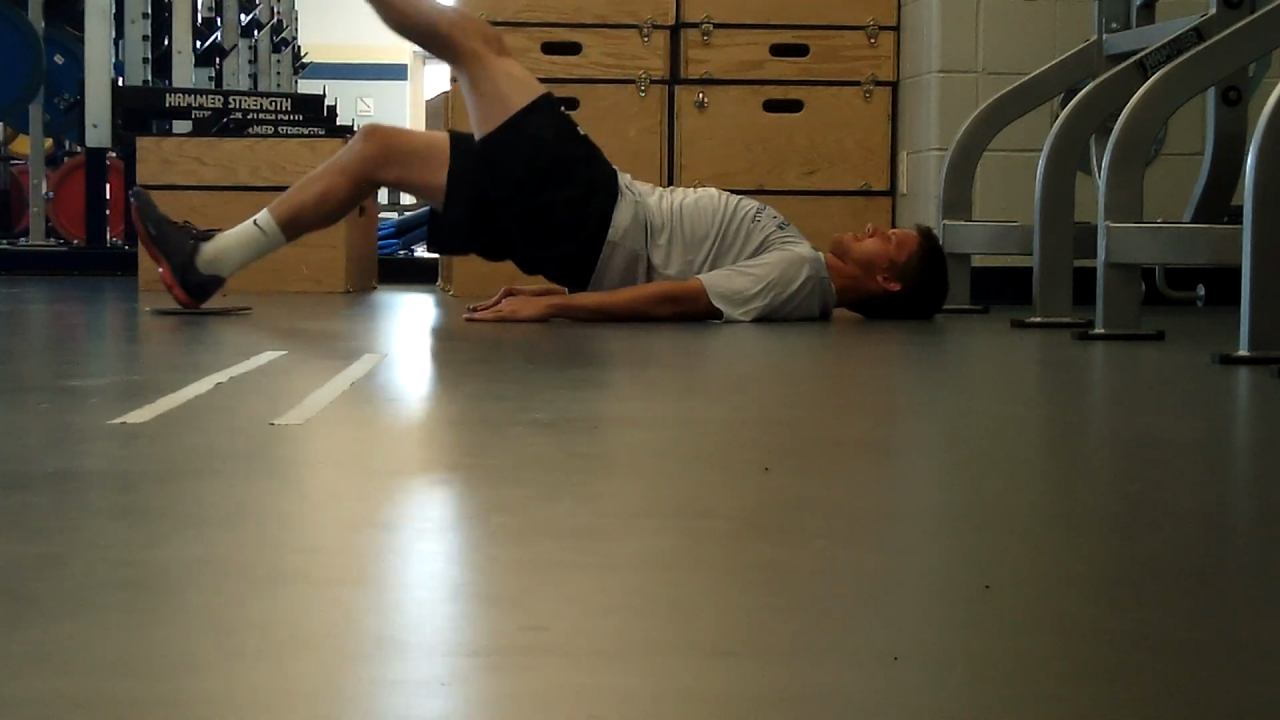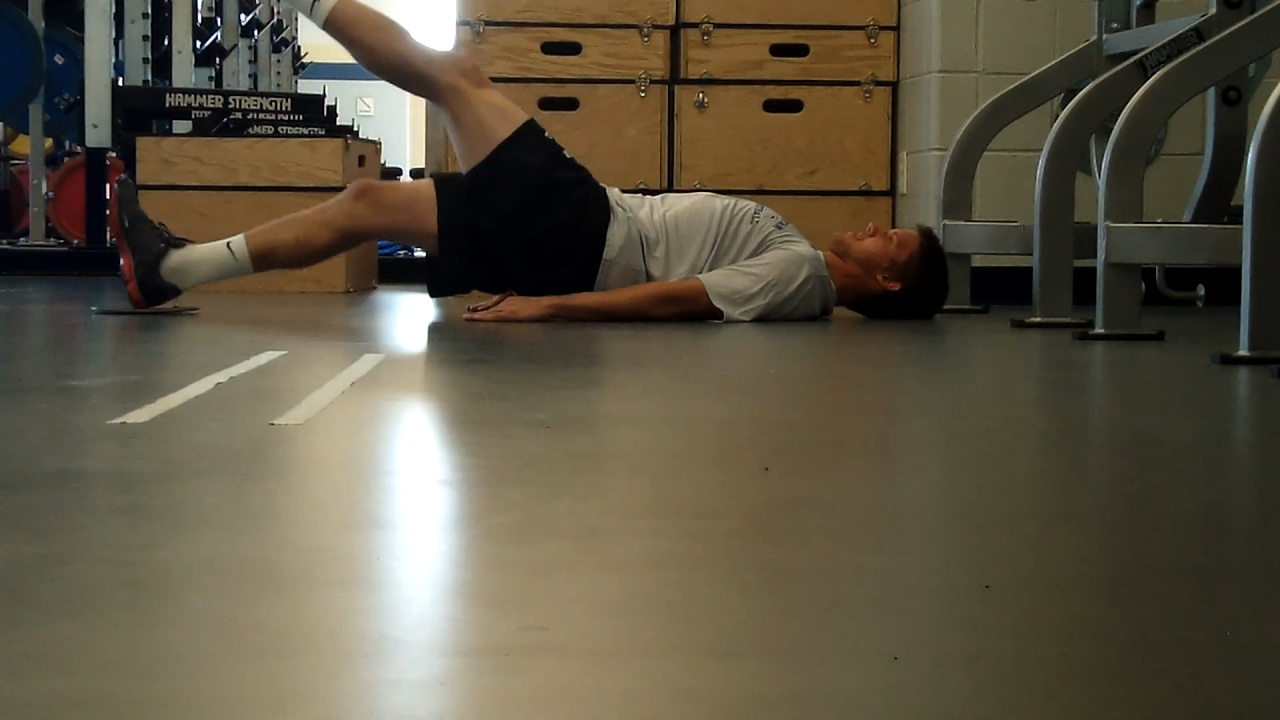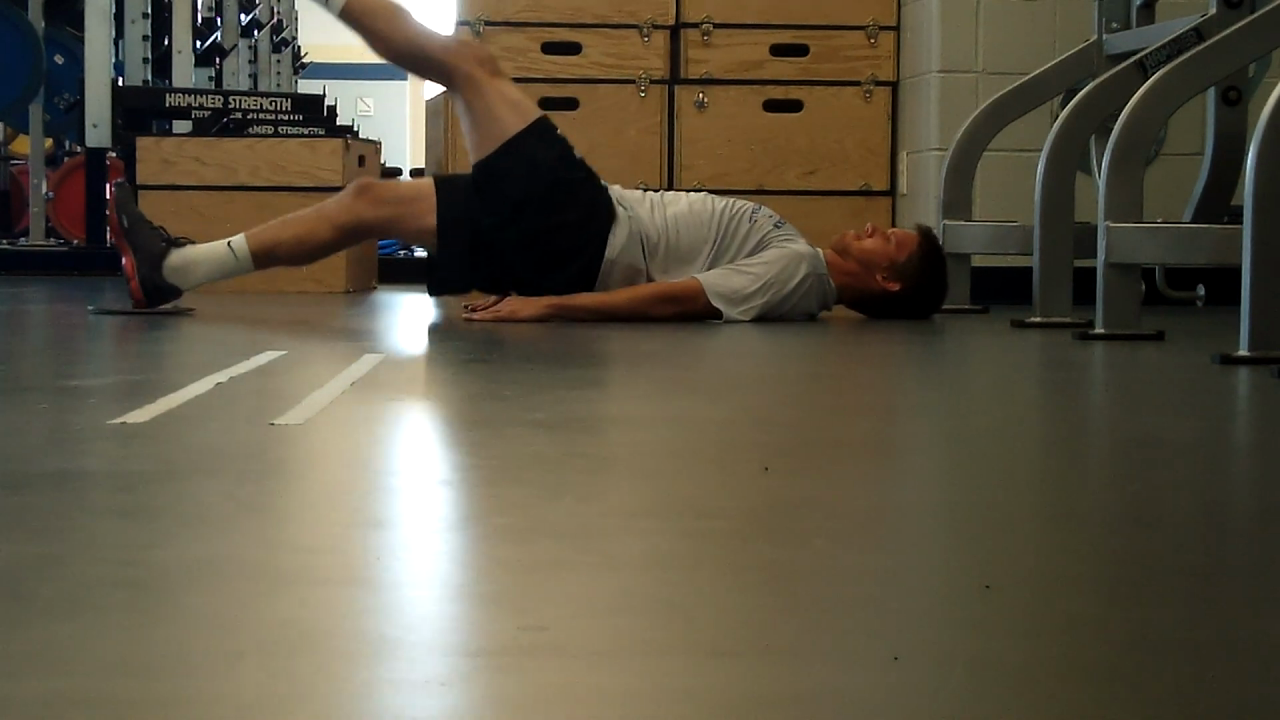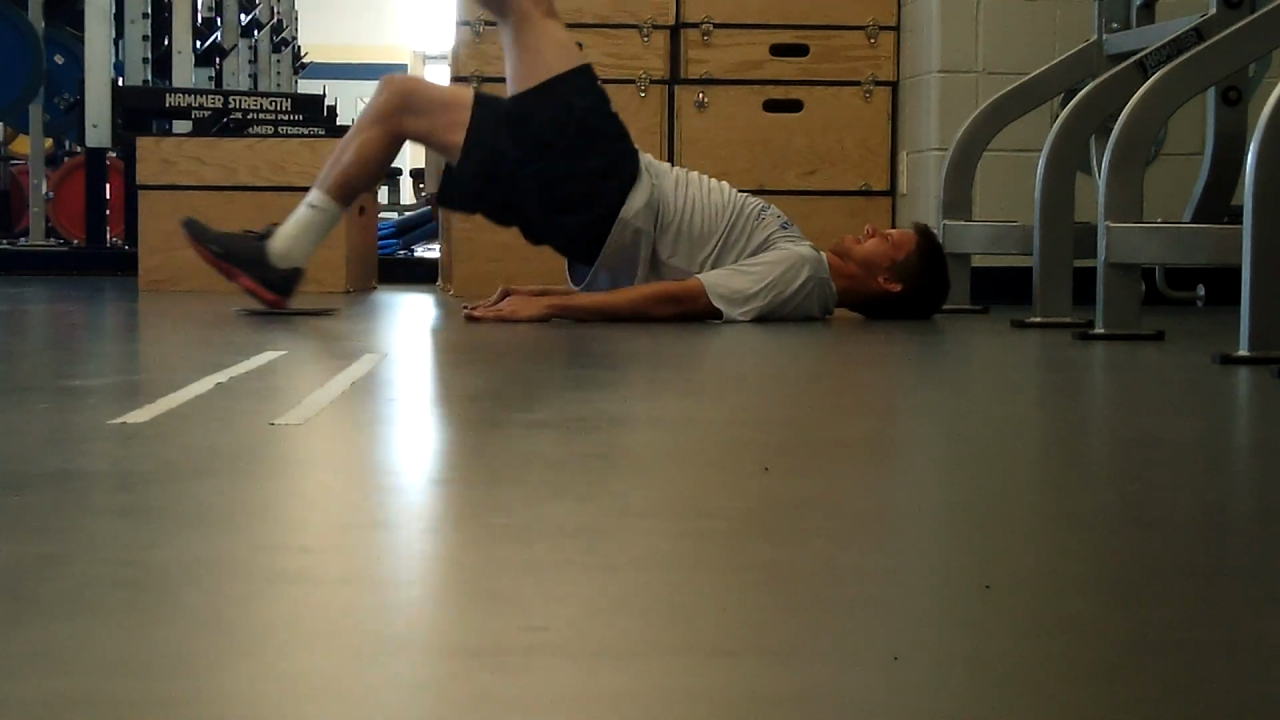
dt=0.3s
person 1, frame 1
left shoulder: (799, 273)
right shoulder: (794, 268)
left elbow: (676, 299)
left wrist: (550, 306)
right wrist: (553, 288)
left hip: (592, 221)
right hip: (598, 220)
right knee: (377, 147)
right ankle: (212, 262)
person 1, frame 2
left shoulder: (798, 273)
right shoulder: (793, 262)
left elbow: (677, 299)
left wrist: (549, 306)
left hip: (582, 241)
right hip: (590, 231)
left knee: (457, 77)
right knee: (366, 203)
right ankle: (169, 269)
person 1, frame 3
left shoulder: (799, 272)
right shoulder: (794, 265)
left elbow: (674, 299)
left wrist: (547, 306)
left hip: (585, 241)
right hip: (590, 228)
right knee: (369, 201)
right ankle: (173, 270)
person 1, frame 4
left shoulder: (799, 276)
right shoulder: (804, 264)
left elbow: (679, 300)
left wrist: (551, 306)
right wrist: (551, 287)
left hip: (599, 194)
right hip: (606, 203)
right knee: (399, 99)
right ankle: (282, 255)
